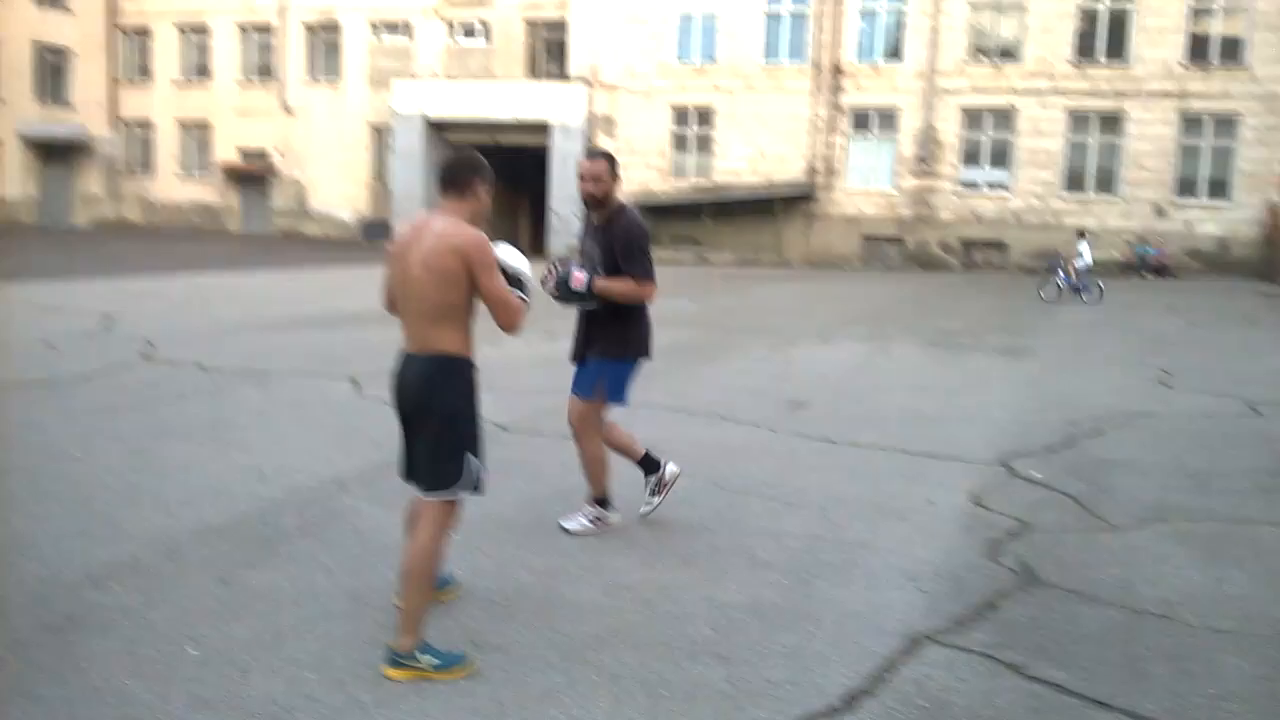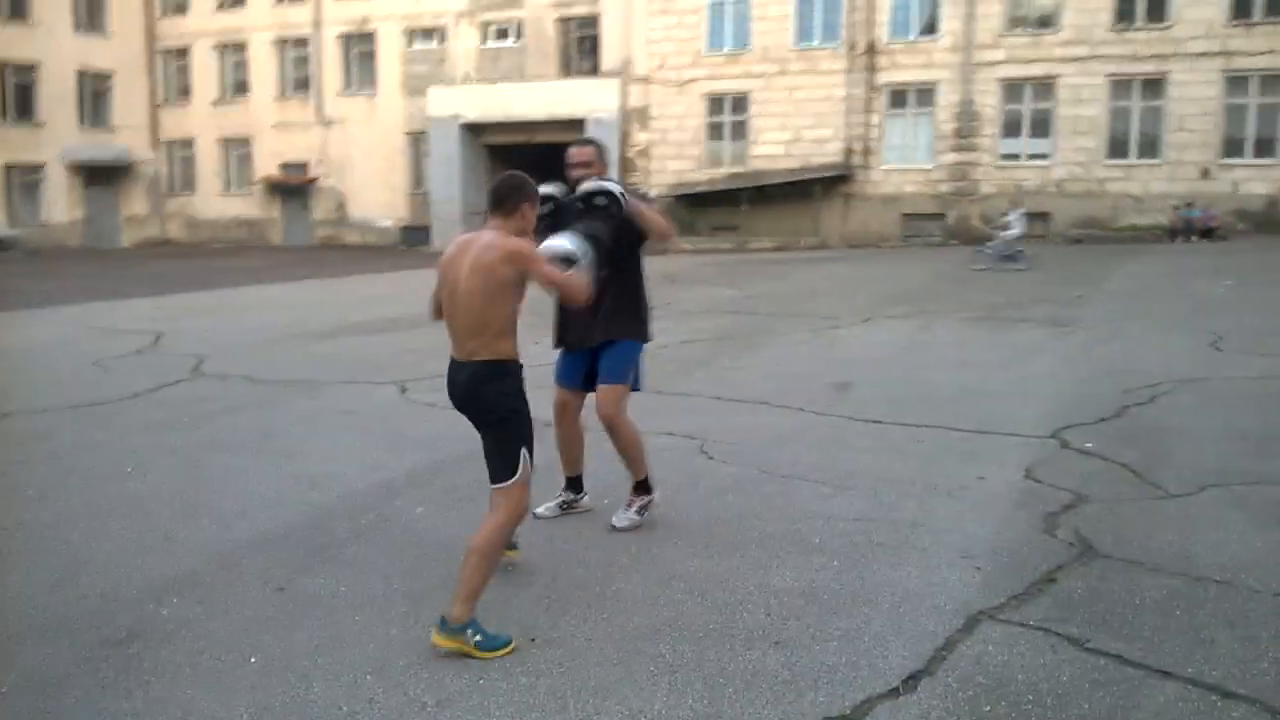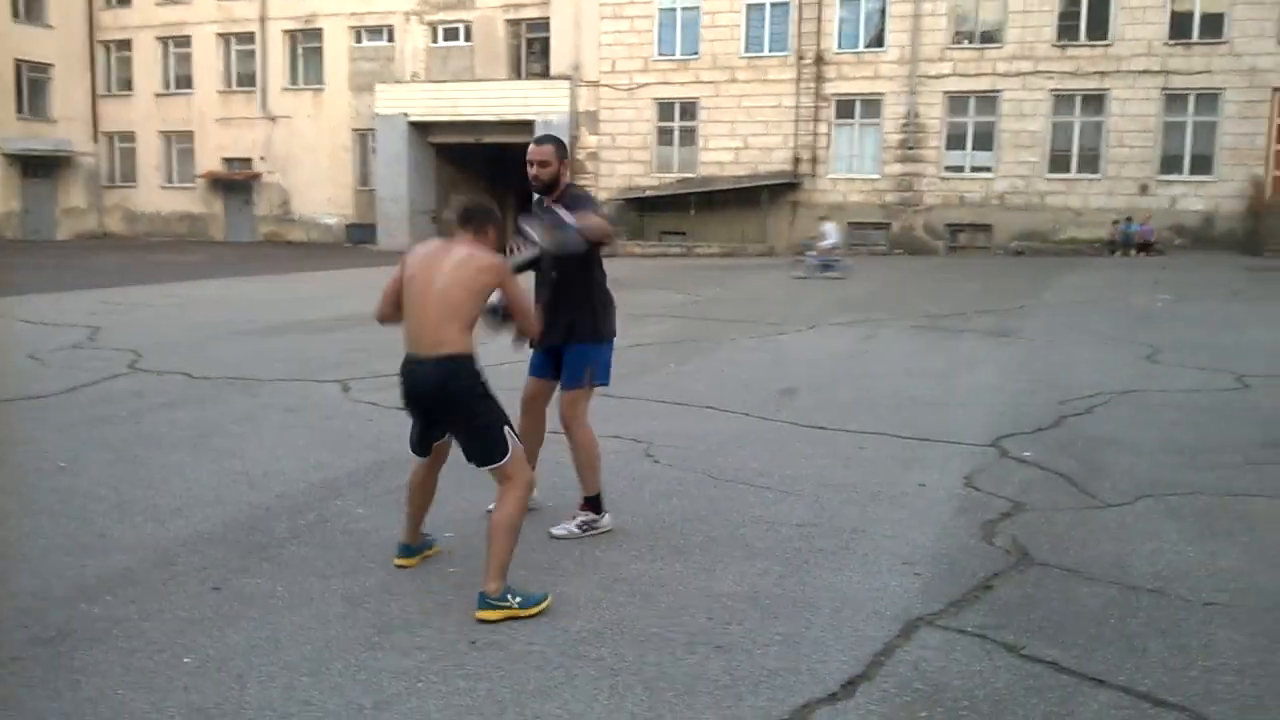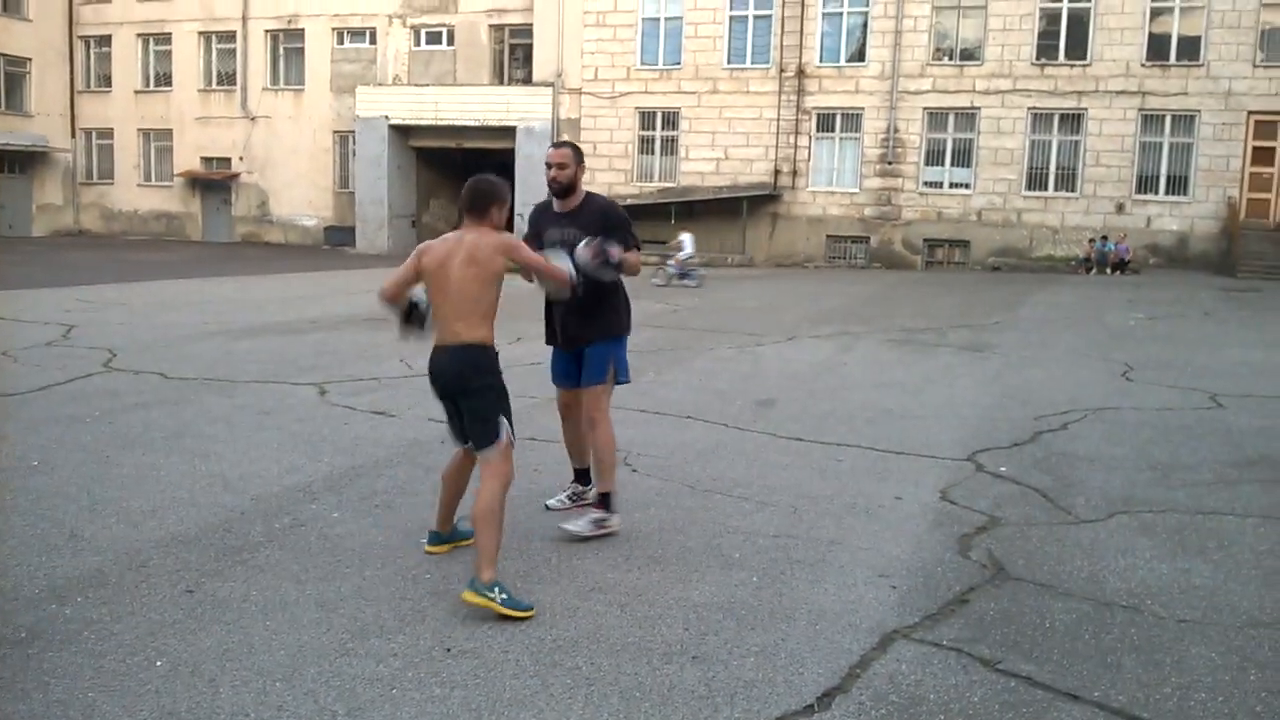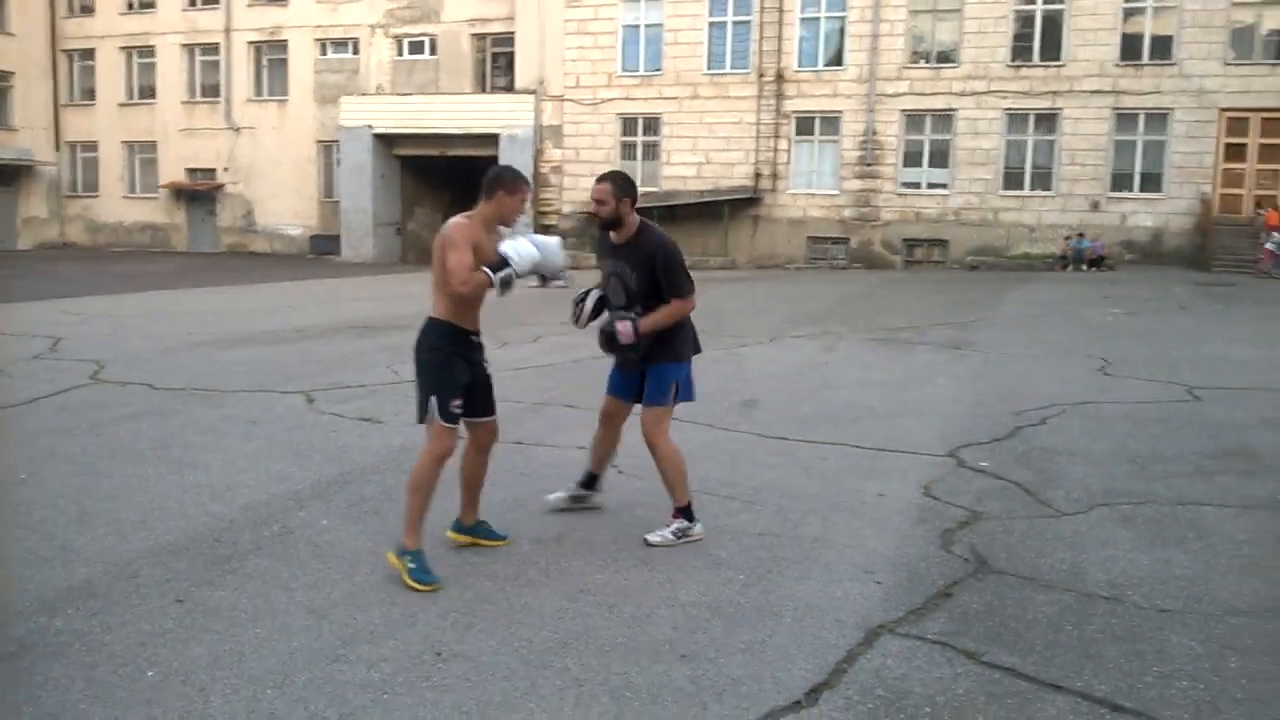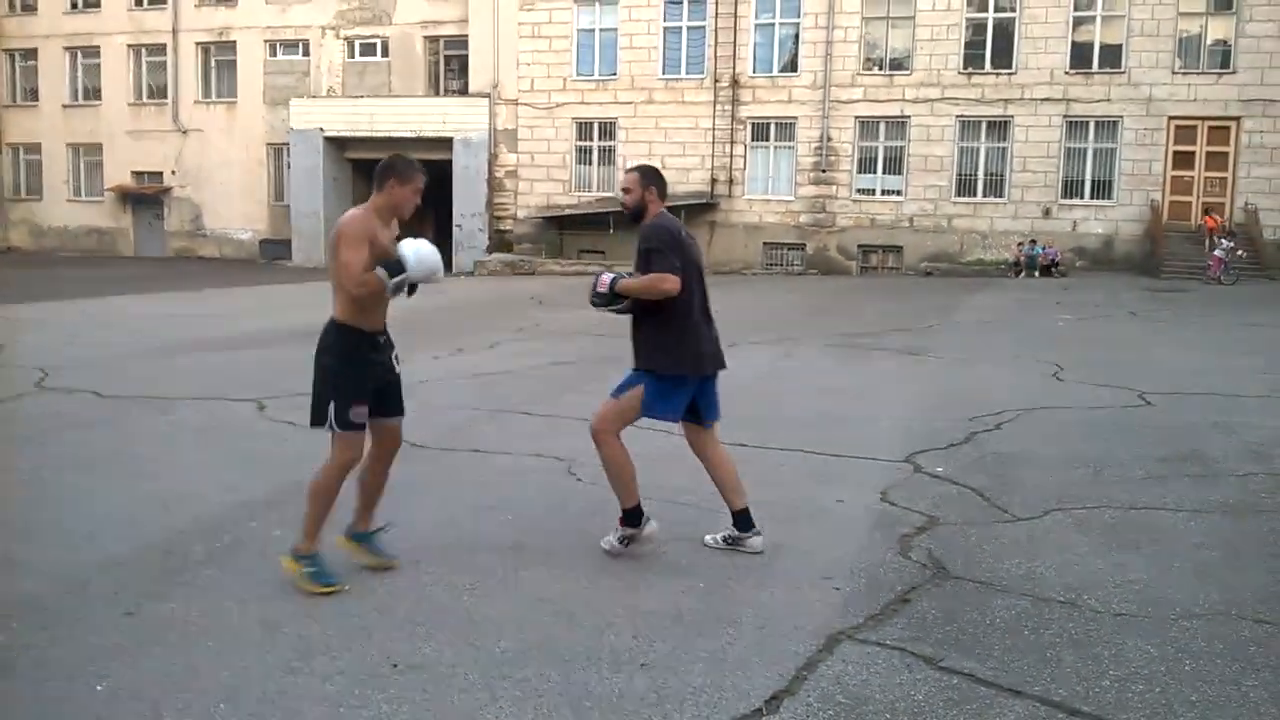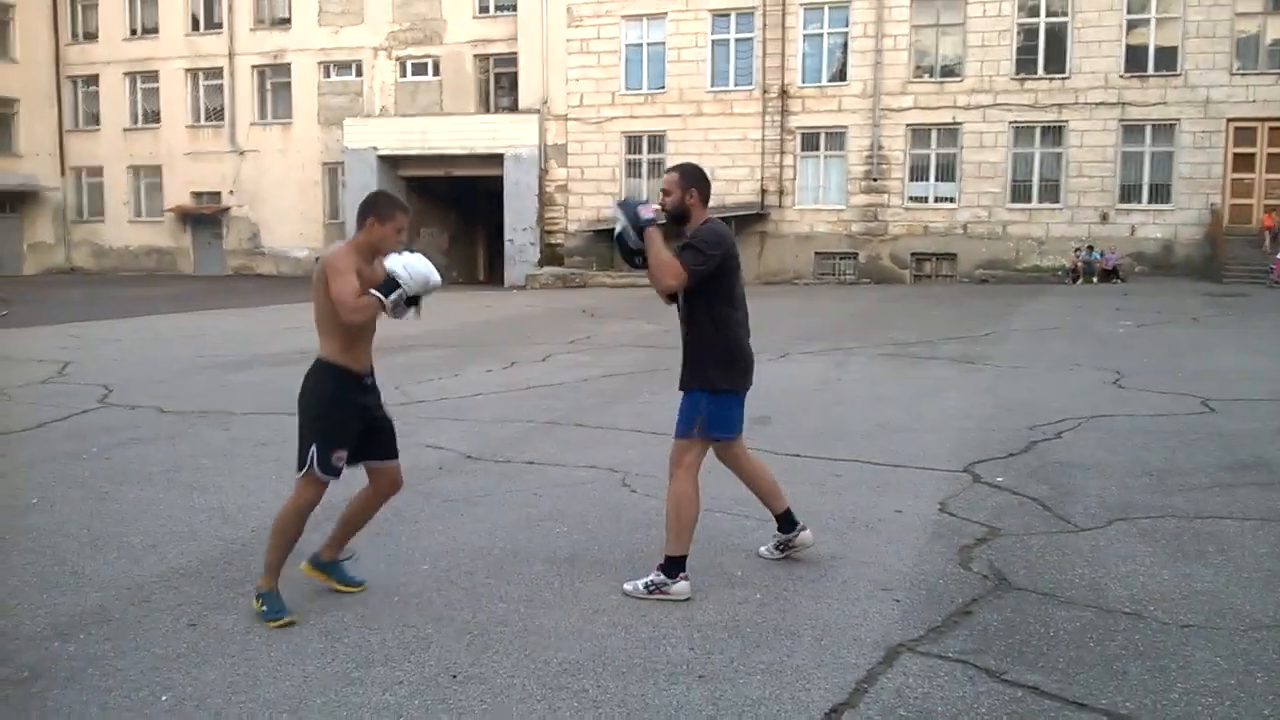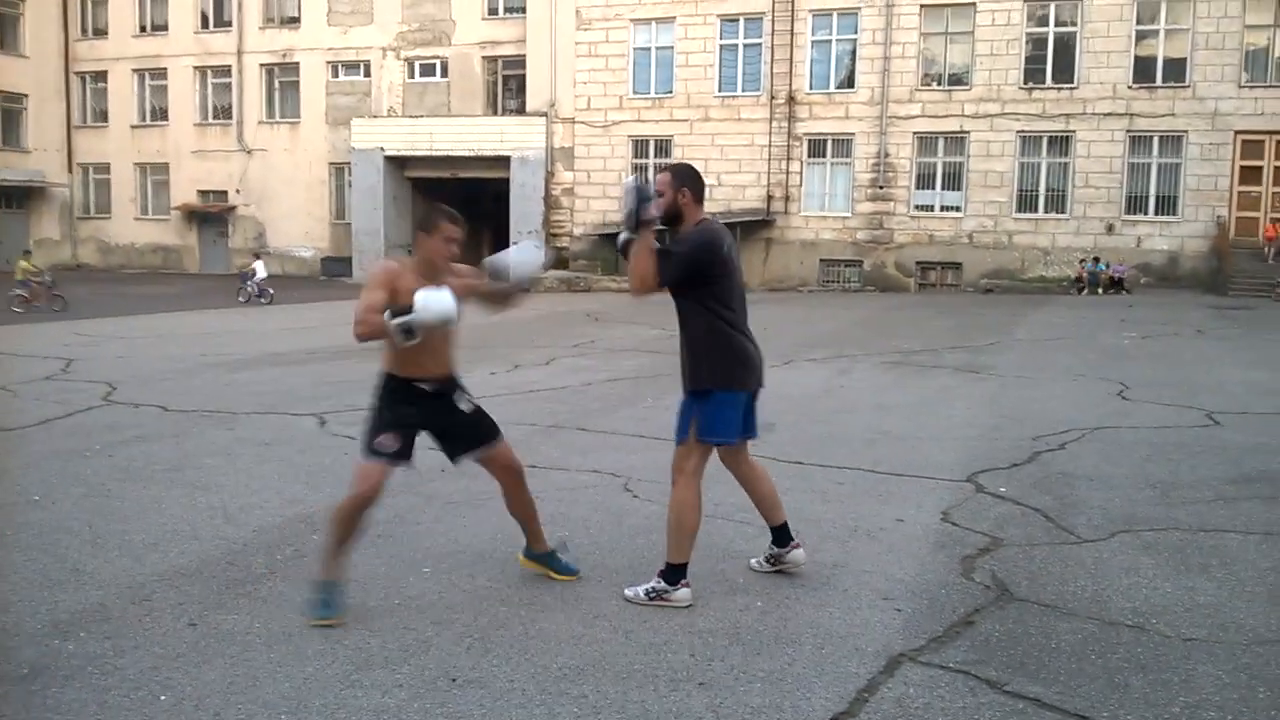
dt=0.5s
person 1, frame 1
left shoulder: (405, 235)
right shoulder: (471, 241)
right elbow: (510, 321)
right wrist: (519, 286)
left hip: (410, 370)
right hip: (446, 377)
left knee: (430, 491)
right knee: (438, 510)
left ankle: (416, 583)
right ankle: (406, 648)
person 1, frame 2
left shoulder: (456, 249)
right shoulder: (513, 251)
left elbow: (439, 311)
right elbow: (578, 294)
right wrist: (572, 274)
left hip: (459, 376)
right hip: (495, 379)
left knee: (508, 471)
right knee: (512, 503)
left ankle: (496, 541)
right ankle: (457, 620)
person 1, frame 3
left shoulder: (417, 254)
right shoulder: (490, 264)
left elbow: (384, 313)
right elbow: (531, 323)
left hip: (414, 375)
right hip: (454, 378)
left knee: (430, 454)
right knee: (517, 477)
left ankle: (412, 543)
right ankle: (496, 593)
person 1, frame 4
left shoulder: (430, 249)
right shoulder: (503, 244)
left elbow: (389, 293)
right elbow: (559, 278)
left wrist: (412, 310)
right wrist: (564, 272)
left hip: (441, 363)
right hip: (476, 365)
left knee: (470, 448)
right knee: (497, 470)
left ankle: (443, 531)
right ankle: (485, 582)
person 1, frame 5
left shoulder: (491, 233)
right shoulder: (459, 229)
left elbow: (496, 270)
right elbow: (461, 286)
left wrist: (529, 261)
right wrist: (504, 268)
left hip: (469, 343)
right hip: (443, 343)
left knee: (486, 433)
right knee: (442, 443)
left ankle: (467, 522)
right ankle: (408, 546)
person 1, frame 6
left shoulder: (387, 225)
right shoulder: (354, 225)
right elbow: (356, 286)
left wrist: (404, 272)
right wrist: (398, 271)
left hip: (377, 342)
right hip: (345, 345)
left knee: (389, 439)
right knee: (346, 454)
left ankle: (360, 530)
right ankle: (303, 550)
person 1, frame 7
left shoulder: (373, 264)
right shoulder: (338, 259)
left elbow: (372, 315)
right elbow: (354, 315)
left wrist: (402, 289)
right wrist: (394, 288)
left hip: (363, 385)
right hip: (332, 387)
left knee: (388, 481)
right knee: (309, 491)
left ankle: (325, 557)
right ankle: (266, 588)
person 1, frame 8
left shoulder: (459, 275)
right shoulder: (388, 274)
left elbow: (503, 298)
right elbow: (362, 329)
left wrist: (512, 282)
right wrist: (407, 320)
left hip: (447, 392)
right hip: (399, 395)
left knee: (509, 468)
right knee: (366, 488)
left ankle: (538, 550)
right ankle: (328, 578)
person 2, frame 1
left shoulder: (628, 227)
right shoulder: (592, 219)
left elbow: (644, 291)
left wrist: (590, 283)
right wrist: (567, 274)
left hip: (618, 341)
right hip: (594, 337)
left knee: (584, 421)
right knee: (586, 419)
left ankle: (600, 507)
right ankle: (656, 470)
person 2, frame 2
left shoulder: (624, 206)
left elbow: (664, 233)
left wrist: (627, 200)
left hip: (620, 328)
right hip: (578, 329)
left knee: (610, 412)
right knee: (564, 408)
left ankle: (643, 490)
right ankle: (574, 492)
person 2, frame 3
left shoulder: (576, 200)
right shoulder: (541, 204)
left elbow: (601, 228)
left wrist: (575, 223)
left hip: (586, 323)
right hip: (553, 321)
left knee: (571, 413)
right knee: (531, 400)
left ankle: (594, 511)
person 2, frame 4
left shoulder: (605, 211)
right shoulder: (541, 214)
left elbow: (634, 262)
left wrist: (617, 260)
left hip: (604, 325)
right hip: (564, 326)
left knee: (594, 412)
right knee: (567, 406)
left ankle: (605, 510)
right ankle: (583, 484)
person 2, frame 5
left shoulder: (658, 246)
right shoulder: (604, 238)
left elbow: (685, 301)
left wrist: (640, 327)
left hip: (665, 346)
right hip: (631, 345)
left knee: (654, 429)
right knee: (610, 415)
left ankle: (686, 519)
right ankle: (587, 488)
person 2, frame 6
left shoulder: (656, 230)
right shoulder: (676, 230)
left elbow: (667, 284)
left wrist: (617, 285)
right wrist: (628, 289)
left hip: (670, 358)
right hip: (699, 353)
left knee: (602, 427)
right knee: (704, 441)
left ankle: (633, 521)
right ankle: (746, 530)
person 2, frame 7
left shoulder: (712, 237)
right shoulder: (694, 238)
left elbow: (672, 278)
right elbow: (670, 293)
left wrist: (649, 228)
right wrist: (645, 250)
left hip: (716, 369)
right hip: (713, 366)
left knee: (683, 463)
right knee: (730, 451)
left ankle: (672, 574)
right ankle: (791, 529)
person 2, frame 8
left shoulder: (699, 241)
right shoulder: (703, 236)
left elbow: (642, 285)
right elbow: (667, 278)
left wrist: (640, 227)
right wrist: (639, 241)
left hip: (718, 370)
right hip: (733, 366)
left knee: (685, 469)
right knee: (736, 456)
left ankle: (673, 581)
right ankle: (785, 544)
